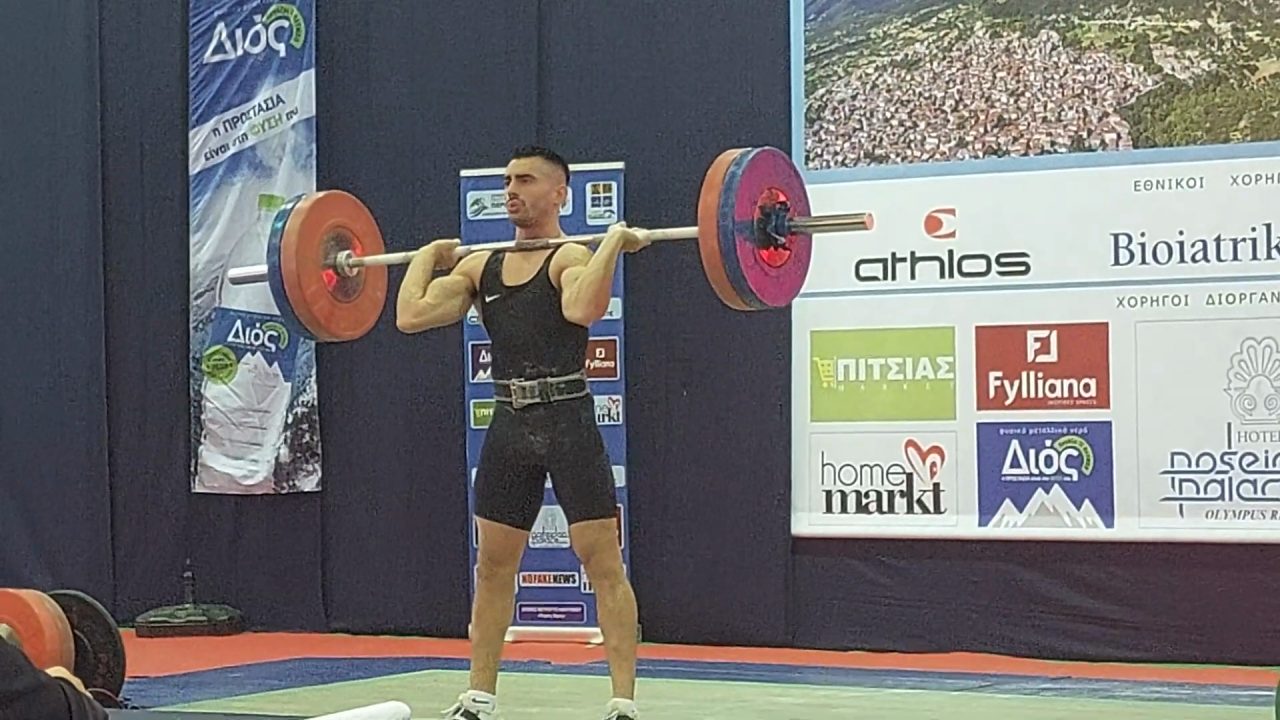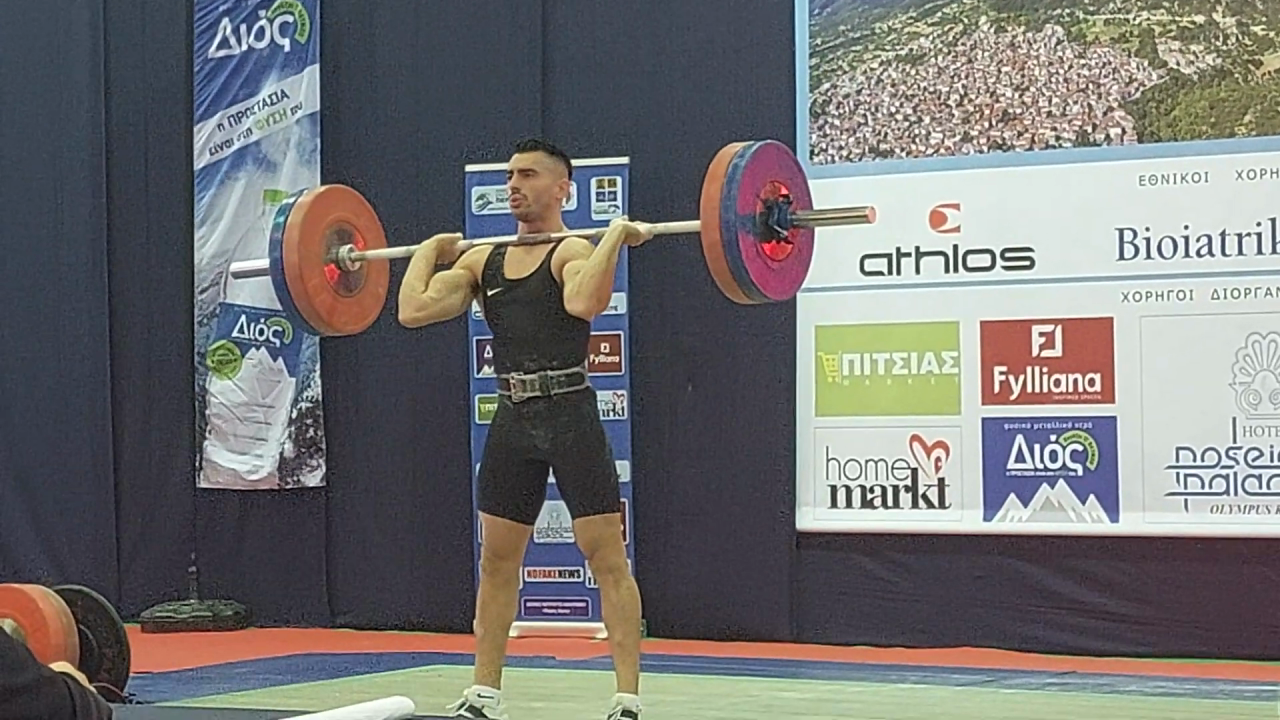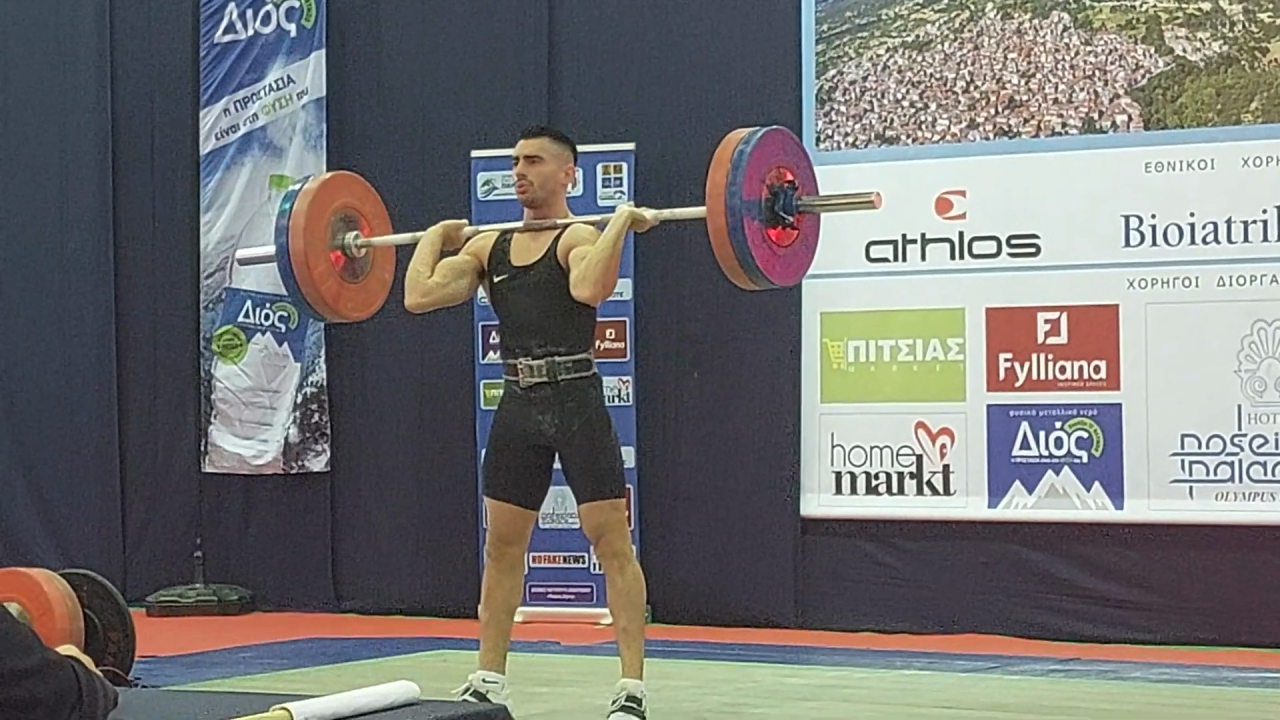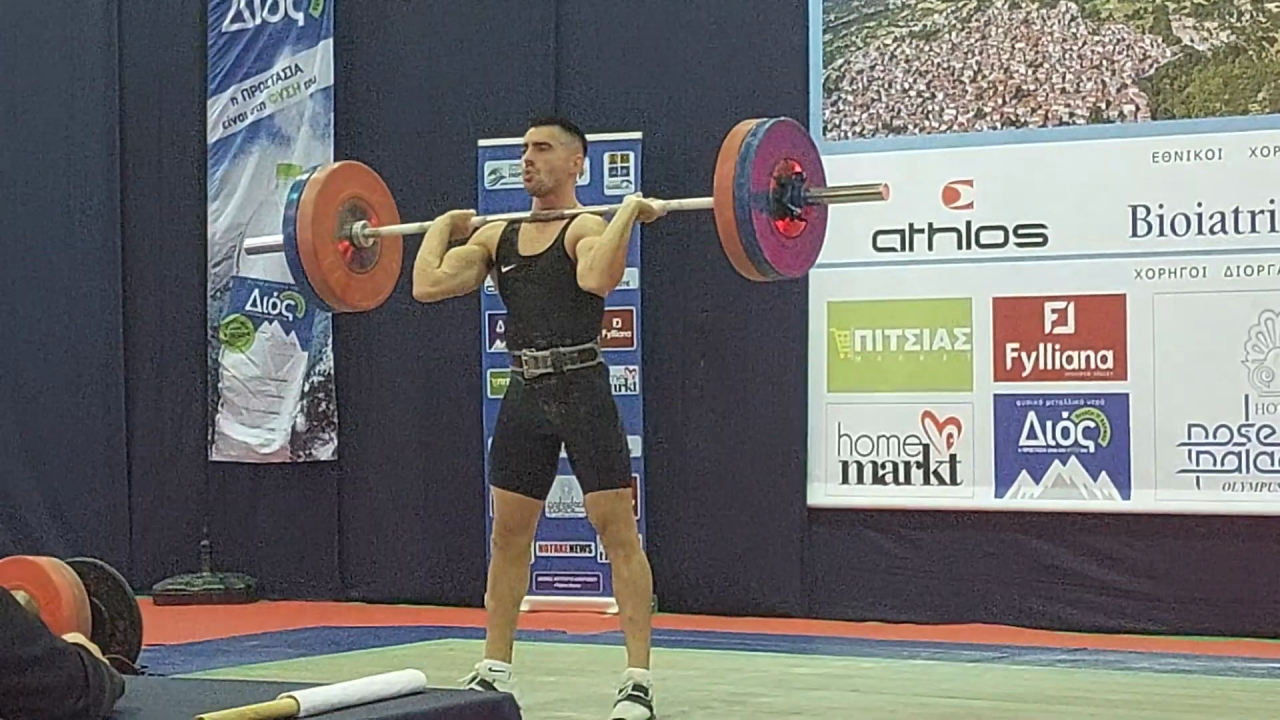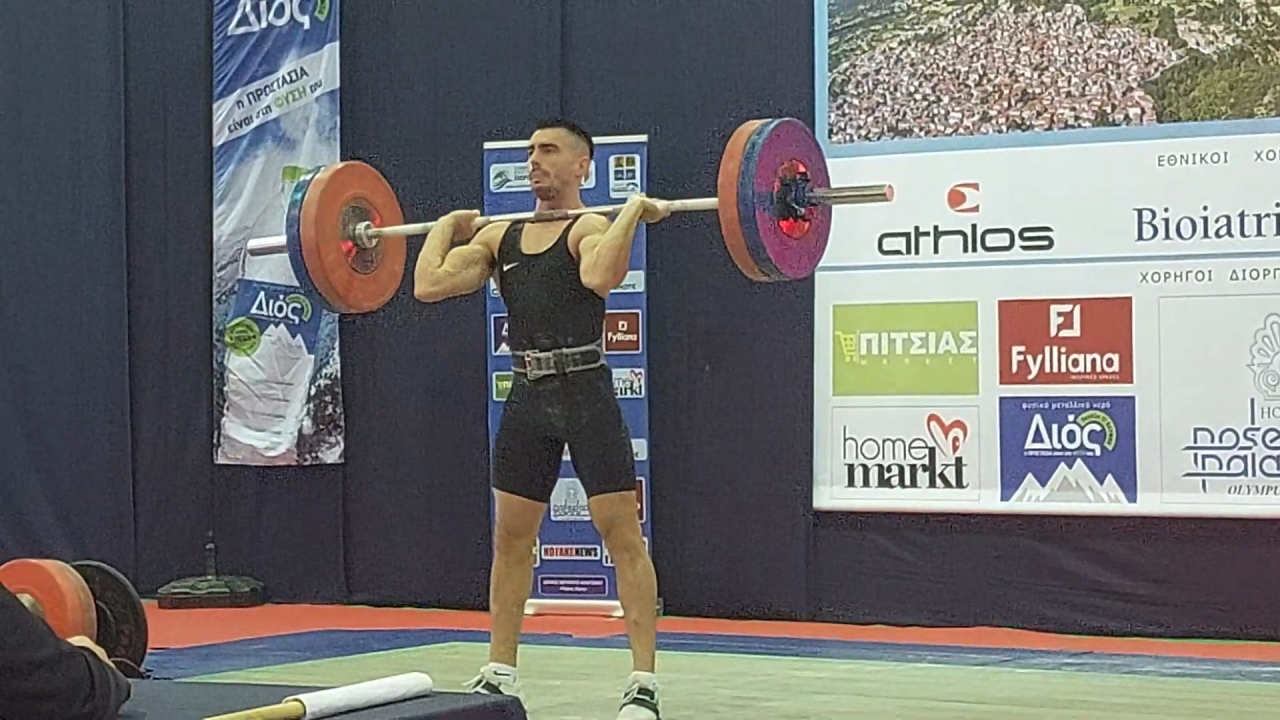
dt=0.5s
person 1, frame 1
left shoulder: (573, 257)
right shoulder: (480, 266)
left elbow: (581, 310)
right elbow: (411, 316)
left wrist: (614, 242)
right wrist: (426, 257)
left hip: (566, 420)
right hip: (508, 425)
left knee: (603, 564)
right knee: (492, 566)
person 1, frame 2
left shoulder: (575, 252)
right shoulder: (482, 260)
left elbow: (582, 303)
right elbow: (413, 311)
left wrist: (616, 235)
right wrist: (428, 251)
left hip: (569, 413)
right hip: (511, 419)
left knee: (607, 559)
right knee: (497, 561)
person 1, frame 3
left shoulder: (582, 237)
right shoulder: (488, 246)
left elbow: (588, 289)
right elbow: (419, 296)
left wrist: (622, 221)
right wrist: (434, 238)
left hip: (575, 399)
right hip: (518, 405)
left knee: (612, 544)
right knee: (501, 547)
person 1, frame 4
left shoulder: (589, 226)
right shoulder: (495, 235)
left elbow: (595, 280)
right elbow: (428, 286)
left wrist: (630, 210)
right wrist: (442, 227)
left hip: (581, 390)
right hip: (524, 395)
left knee: (618, 534)
right knee: (507, 536)
right ankle: (495, 669)
person 1, frame 5
left shoulder: (594, 227)
right shoulder: (498, 235)
left elbow: (598, 278)
right elbow: (429, 286)
left wrist: (634, 211)
right wrist: (445, 228)
left hip: (584, 390)
right hip: (527, 396)
left knee: (622, 536)
right knee: (510, 538)
